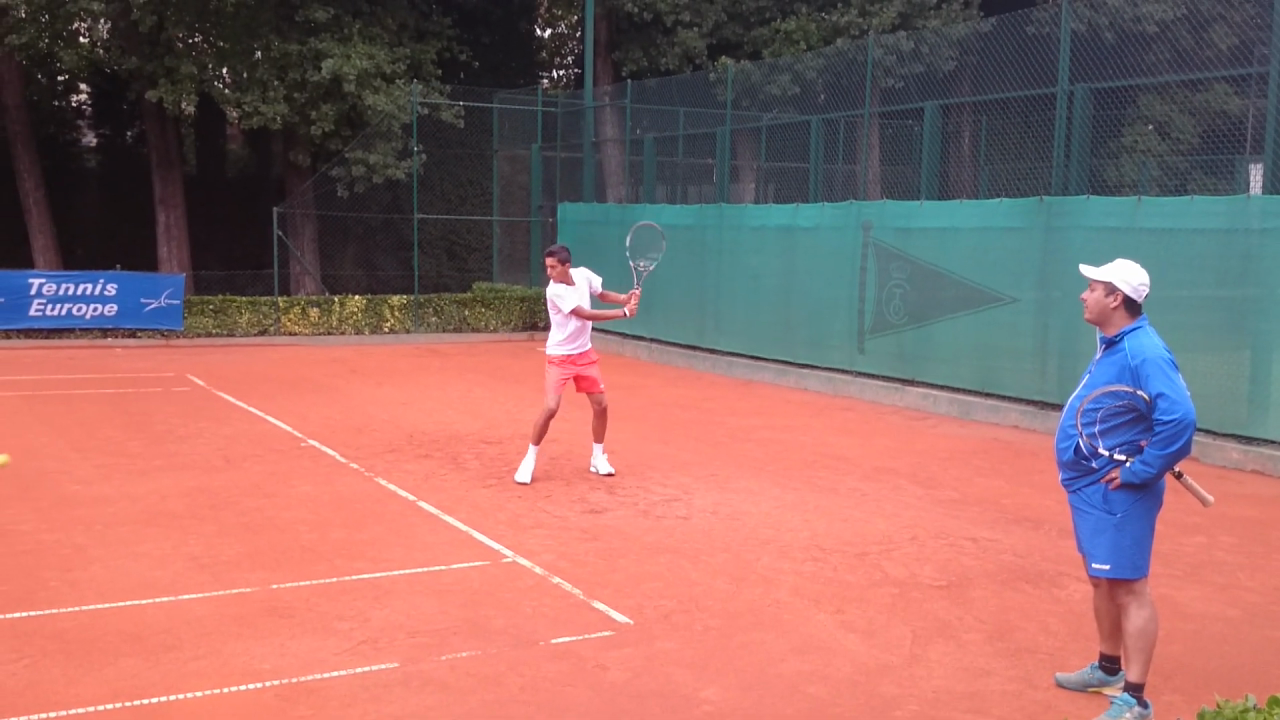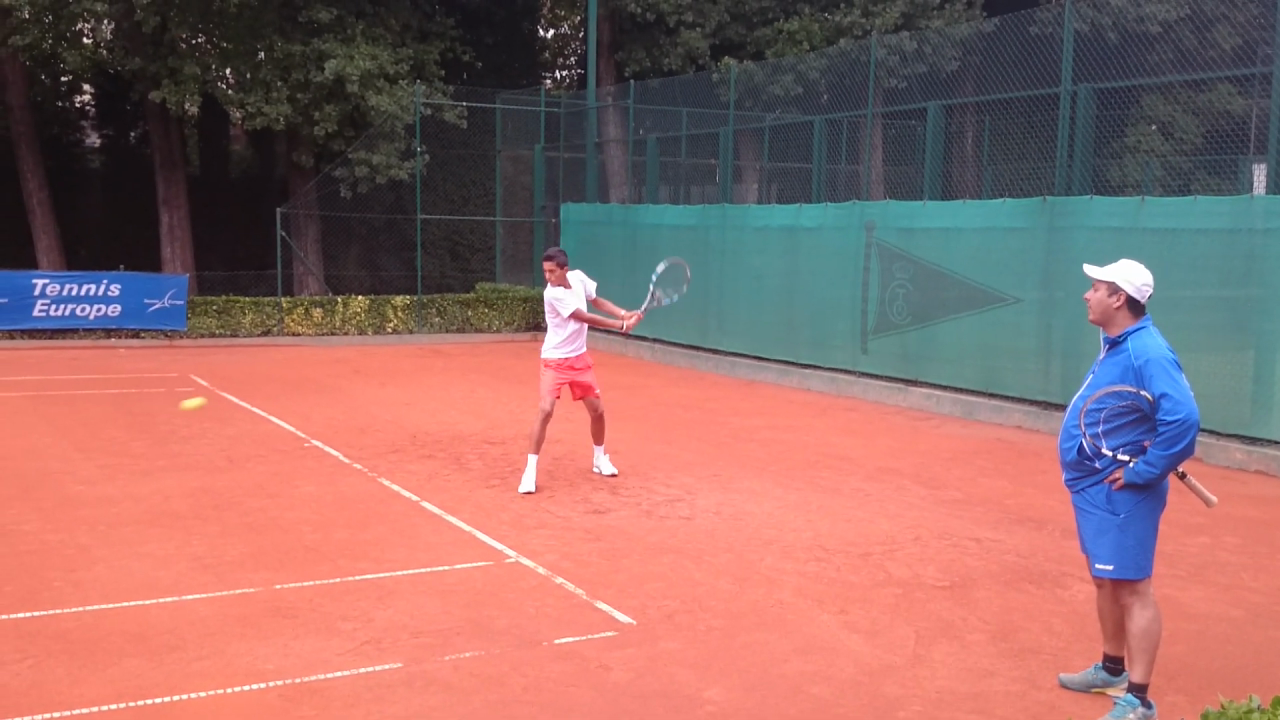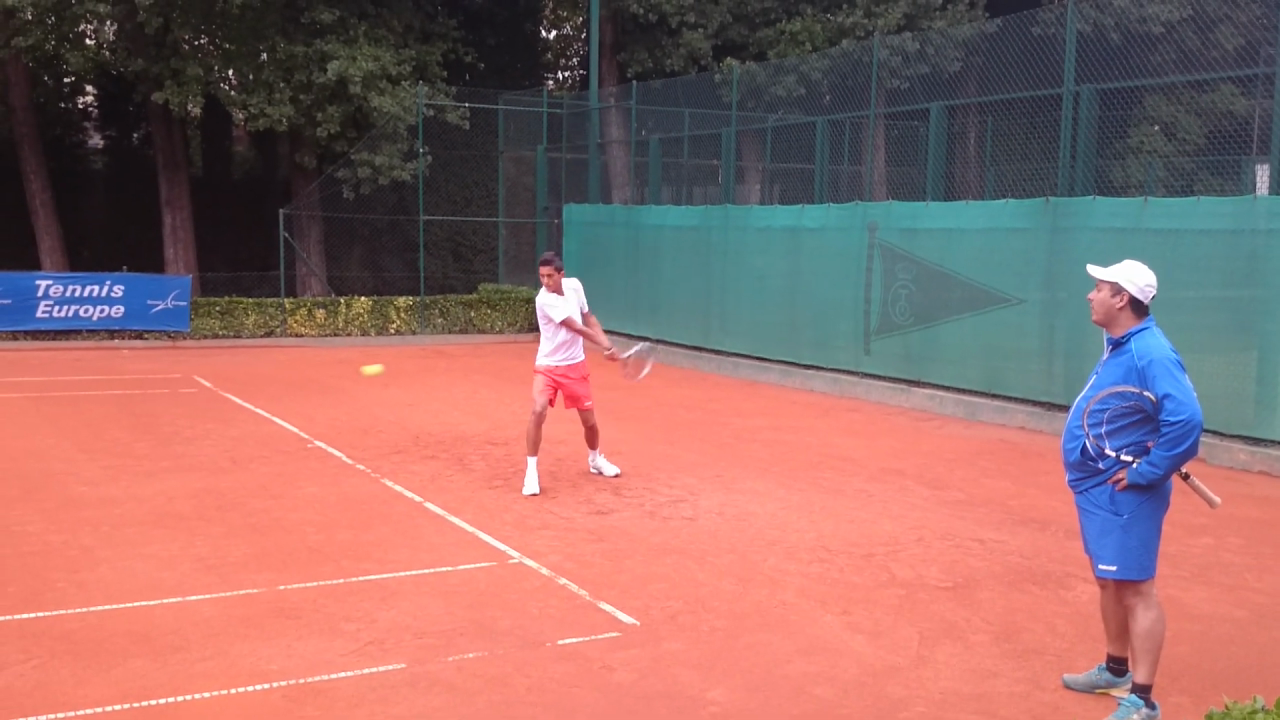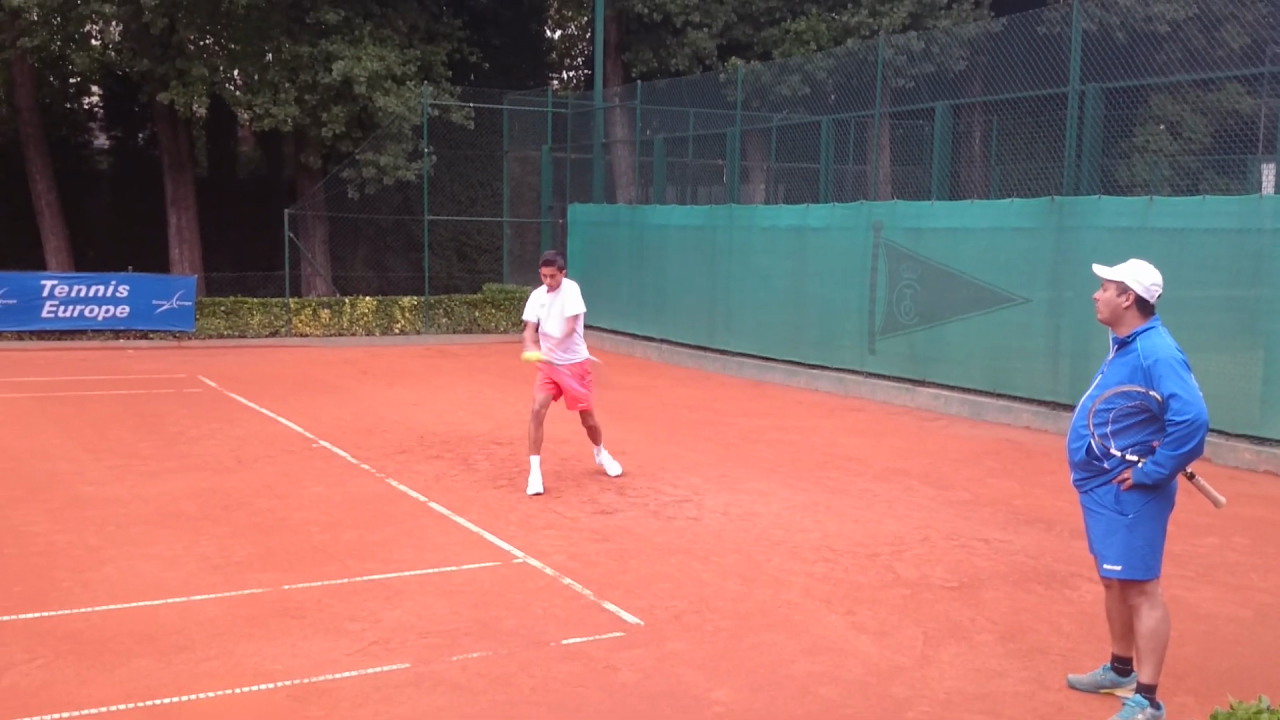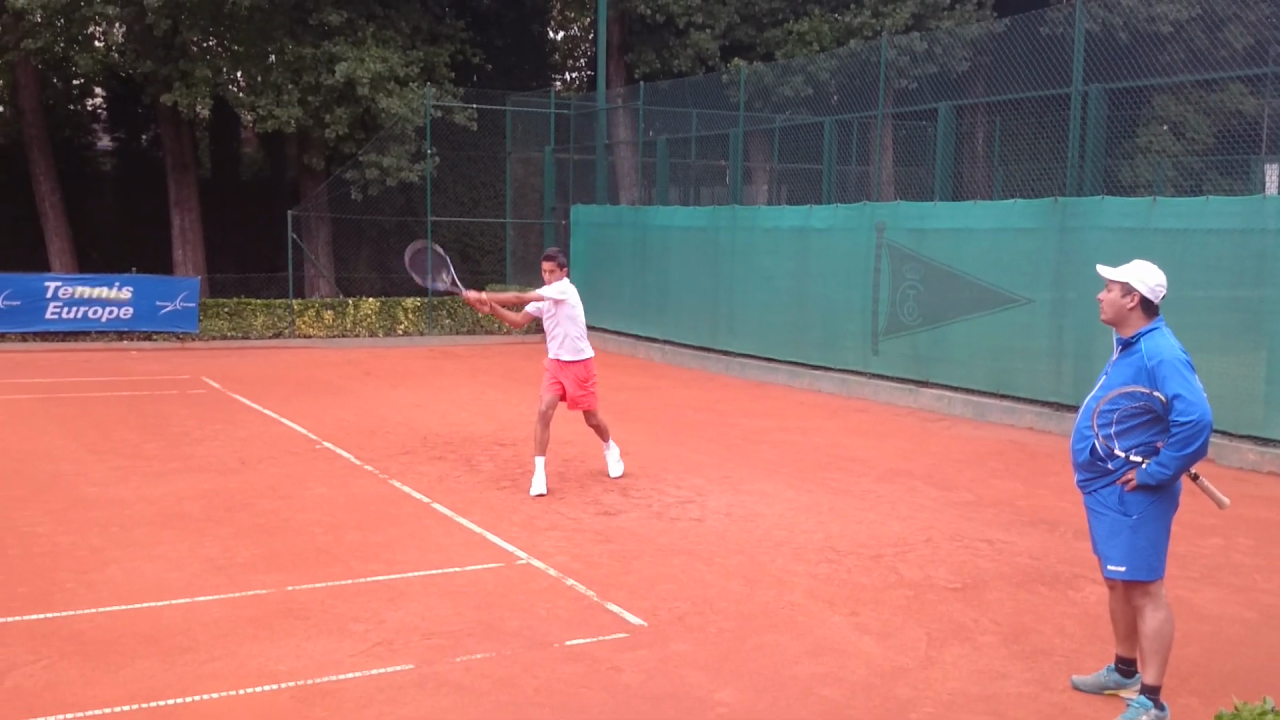
dt=0.1s
person 1, frame 1
left shoulder: (1144, 352)
right shoulder: (1111, 346)
left elbow: (1179, 418)
left wrist: (1138, 472)
left hip: (1116, 493)
right hip: (1090, 487)
left knee: (1128, 589)
right knee: (1102, 582)
right ankle: (1108, 669)
person 1, frame 2
left shoulder: (1147, 352)
right shoulder: (1114, 346)
left elbow: (1182, 419)
left wrist: (1142, 472)
left hip: (1119, 494)
right hip: (1094, 488)
left knee: (1131, 589)
right knee: (1105, 582)
right ankle: (1112, 670)
person 1, frame 3
left shoulder: (1150, 353)
right shoulder: (1118, 347)
left elbow: (1185, 420)
left wrist: (1145, 473)
left hip: (1123, 494)
right hip: (1098, 489)
left knee: (1135, 590)
right knee: (1109, 583)
right ankle: (1116, 671)
person 1, frame 4
left shoulder: (1156, 352)
right shoulder: (1123, 346)
left elbow: (1191, 419)
left wrist: (1151, 472)
left hip: (1128, 494)
right hip: (1102, 488)
left knee: (1140, 589)
right knee: (1114, 583)
right ankle: (1121, 670)
person 1, frame 5
left shoulder: (1160, 354)
right shoulder: (1127, 347)
left elbow: (1195, 420)
left wrist: (1155, 473)
left hip: (1131, 495)
right hip: (1106, 489)
left knee: (1143, 591)
right knee: (1118, 584)
right ankle: (1125, 671)
person 2, frame 1
left shoulder: (583, 274)
right shoulder: (554, 291)
left elbow: (603, 294)
right elbow: (586, 315)
left wrist: (627, 299)
right wrist: (624, 312)
left hip: (584, 353)
right hip: (559, 357)
left knee: (601, 405)
right knee: (551, 408)
left ankle: (598, 457)
right ankle: (530, 457)
person 2, frame 2
left shoulder: (579, 277)
right shoulder: (552, 294)
left elbow: (597, 301)
right elbow: (586, 318)
left wrist: (624, 314)
right wrist: (621, 325)
left hip: (580, 358)
right hip: (554, 360)
left knee: (597, 410)
right knee: (545, 411)
left ankle: (599, 459)
right ankle: (530, 470)
person 2, frame 3
left shoulder: (574, 286)
right shoulder: (544, 299)
left elbow: (588, 318)
right elbow: (575, 328)
left wrist: (604, 342)
right wrist: (602, 344)
left hip: (575, 366)
right hip: (547, 367)
left knee: (590, 421)
right knee: (537, 412)
left ankle: (595, 459)
right ankle: (532, 473)
person 2, frame 4
left shoulder: (572, 291)
right shoulder: (537, 297)
left elbow: (570, 327)
right elbow: (530, 331)
left wrist: (551, 345)
right wrist: (532, 348)
left hip: (574, 364)
right hip: (547, 363)
left knee: (588, 419)
right knee: (537, 411)
left ankle: (600, 453)
right ankle: (535, 473)
person 2, frame 5
left shoulder: (566, 289)
right shoulder: (541, 296)
left elbow: (525, 297)
right elbow: (519, 321)
left wrist: (487, 297)
right wrist: (491, 307)
left hip: (580, 362)
right hip: (556, 362)
left knee: (592, 418)
right knee: (544, 413)
left ankle: (611, 450)
right ankle: (540, 474)
